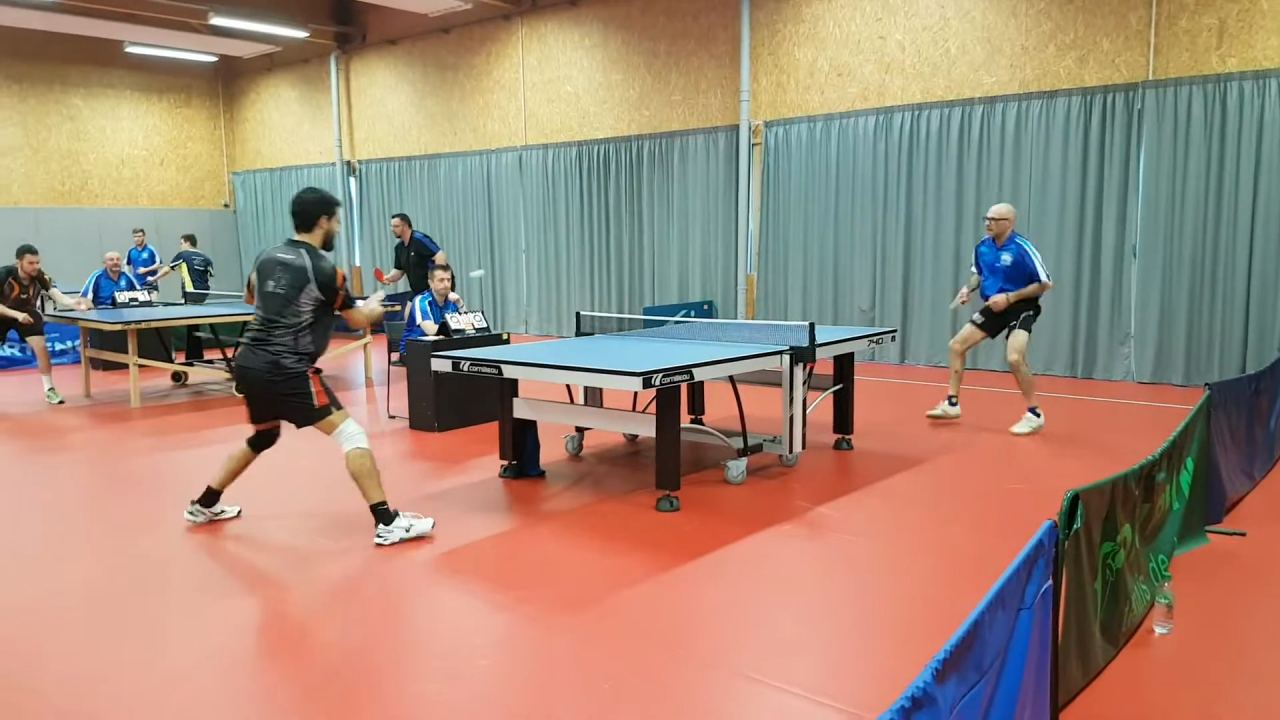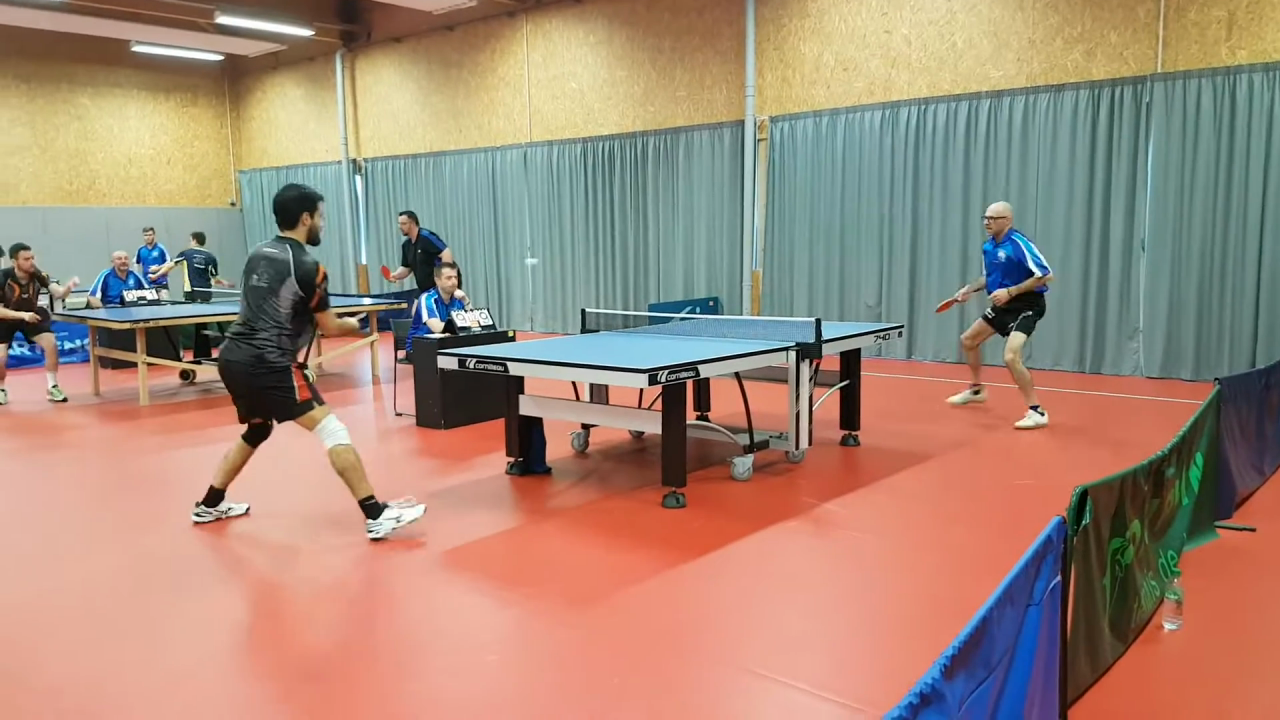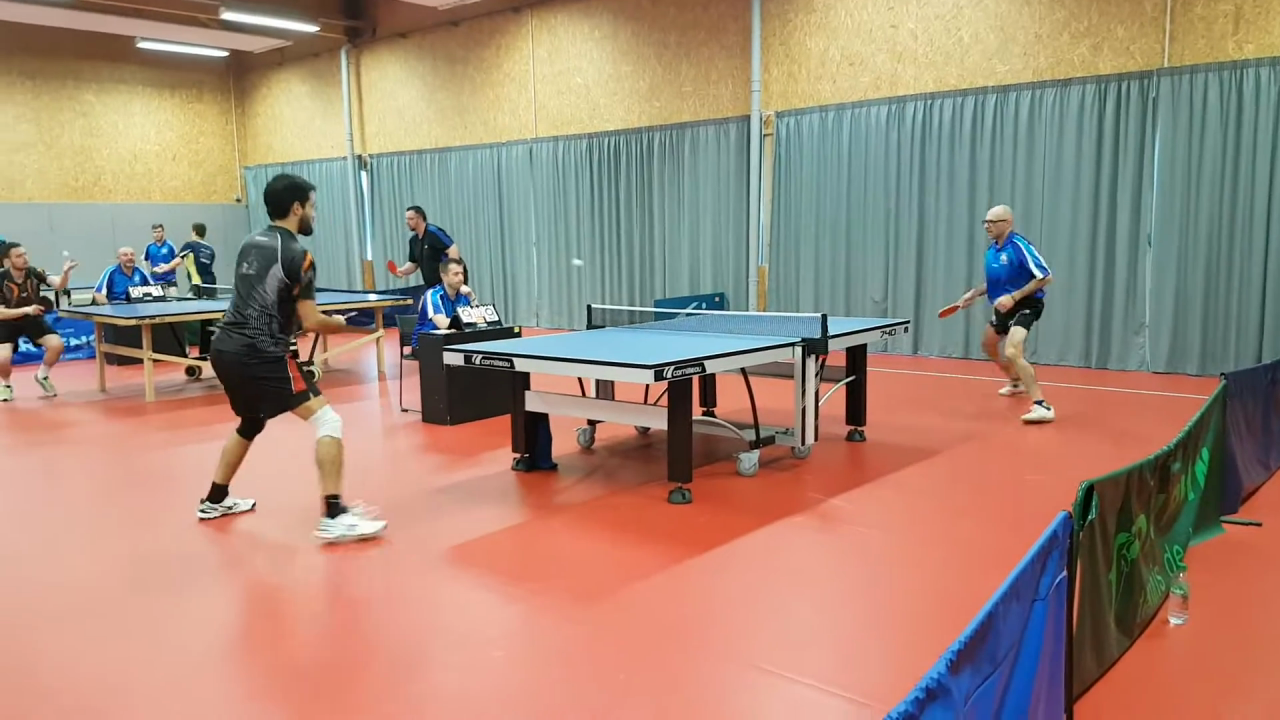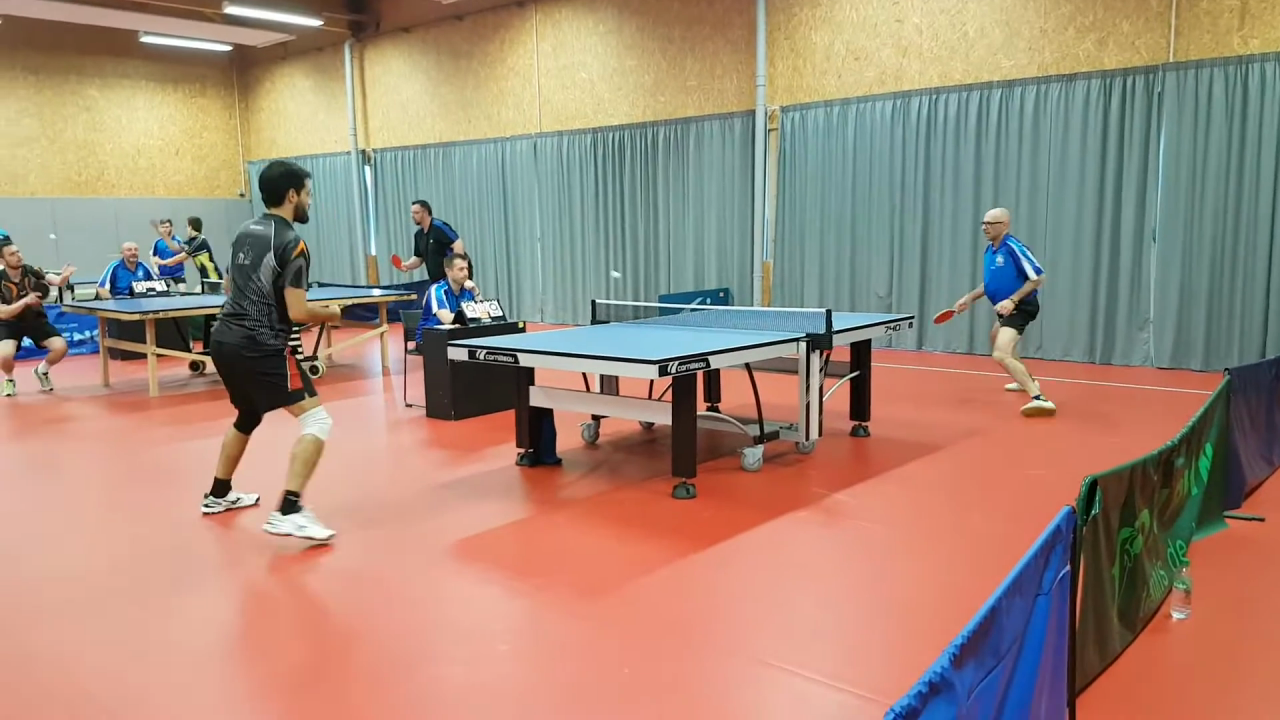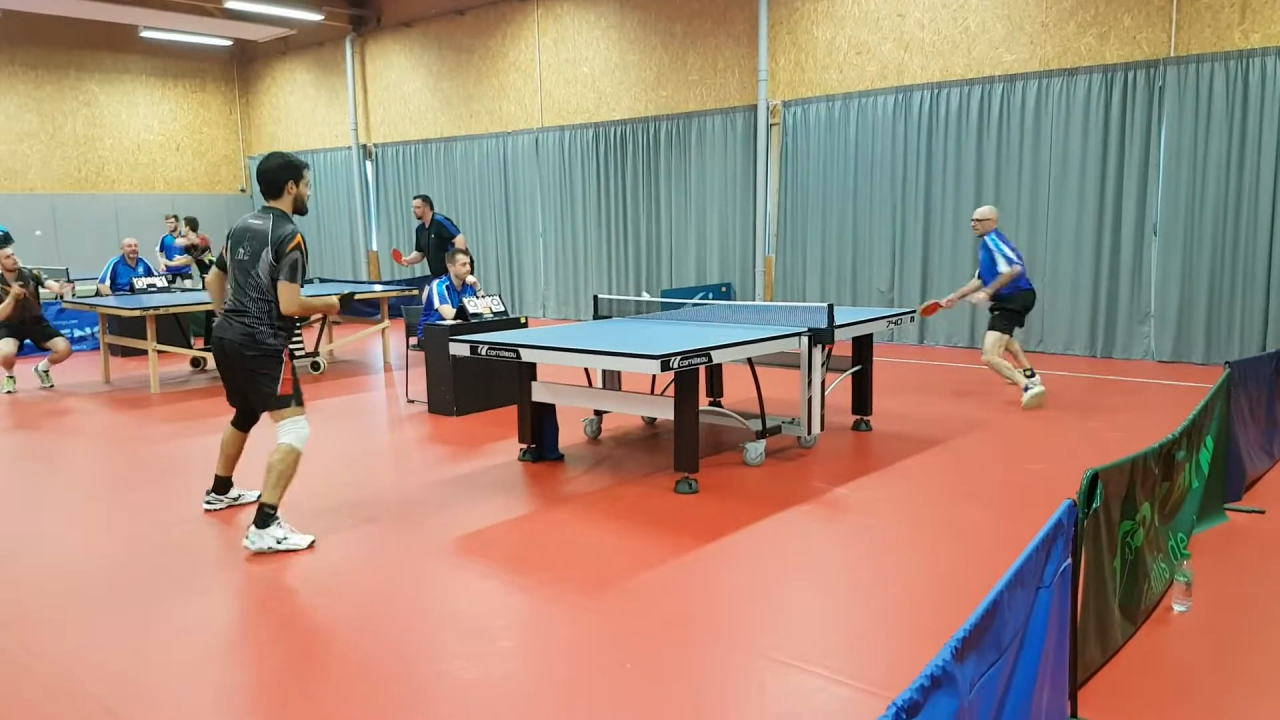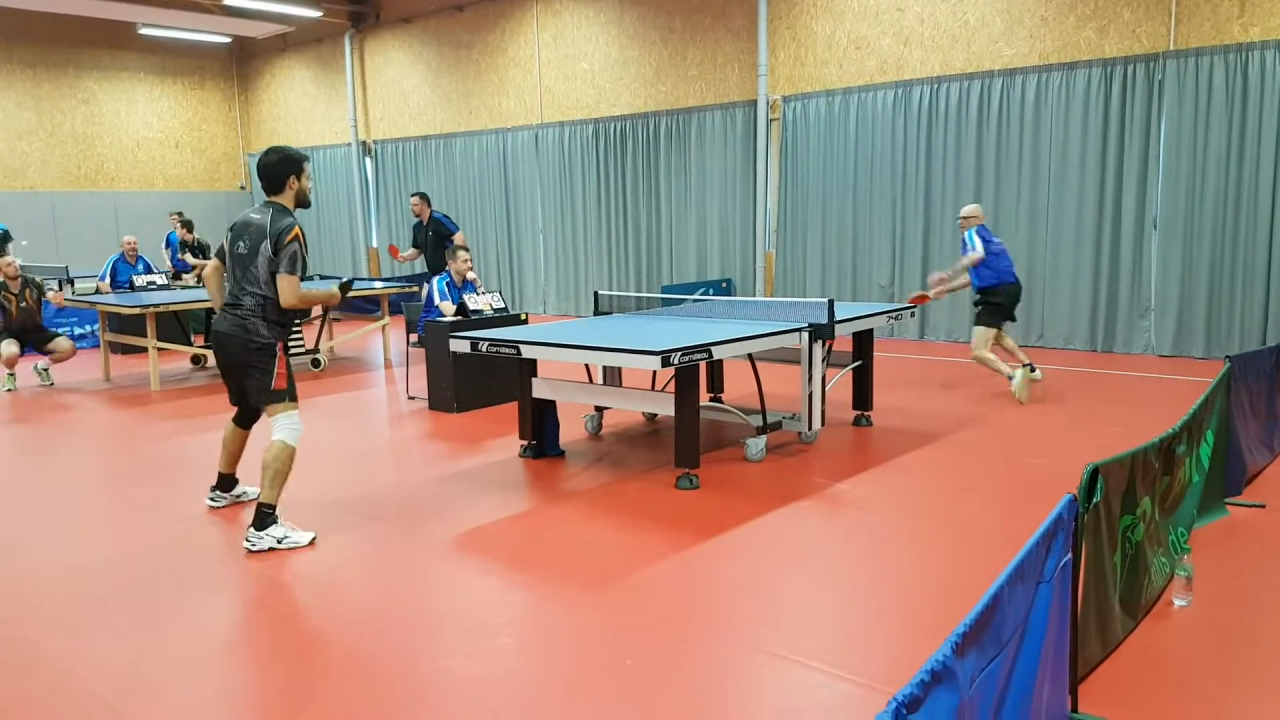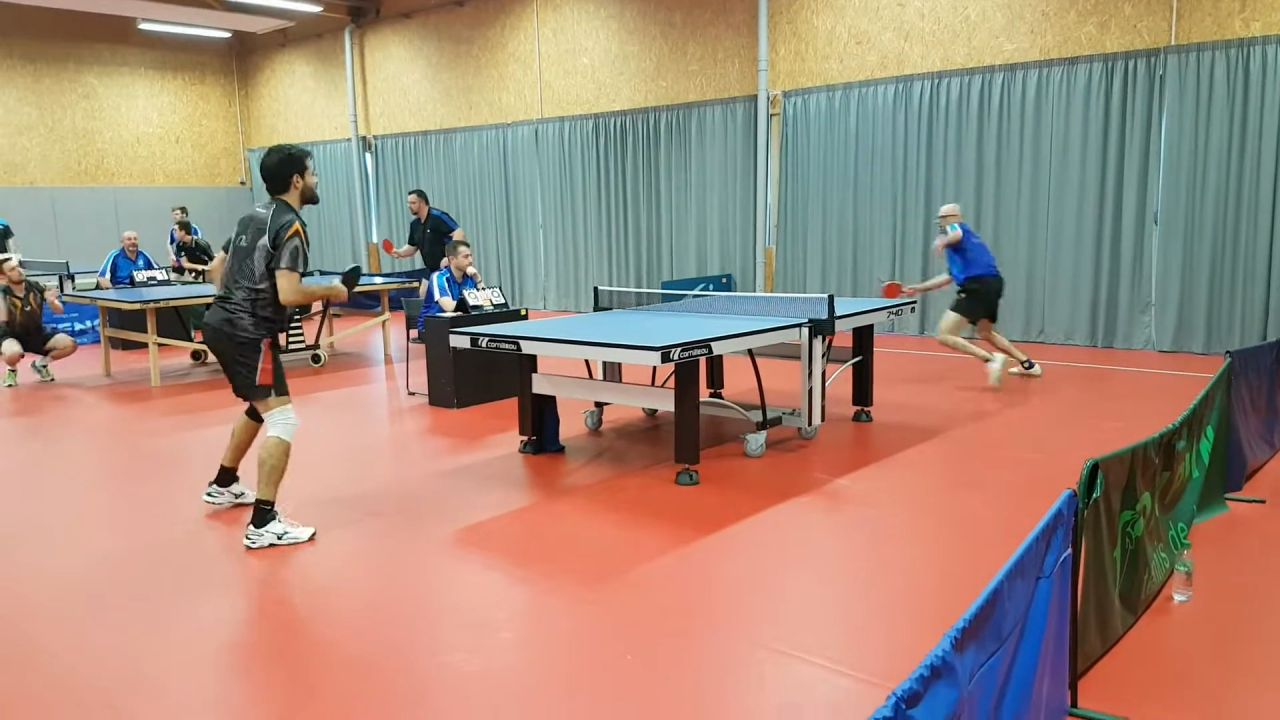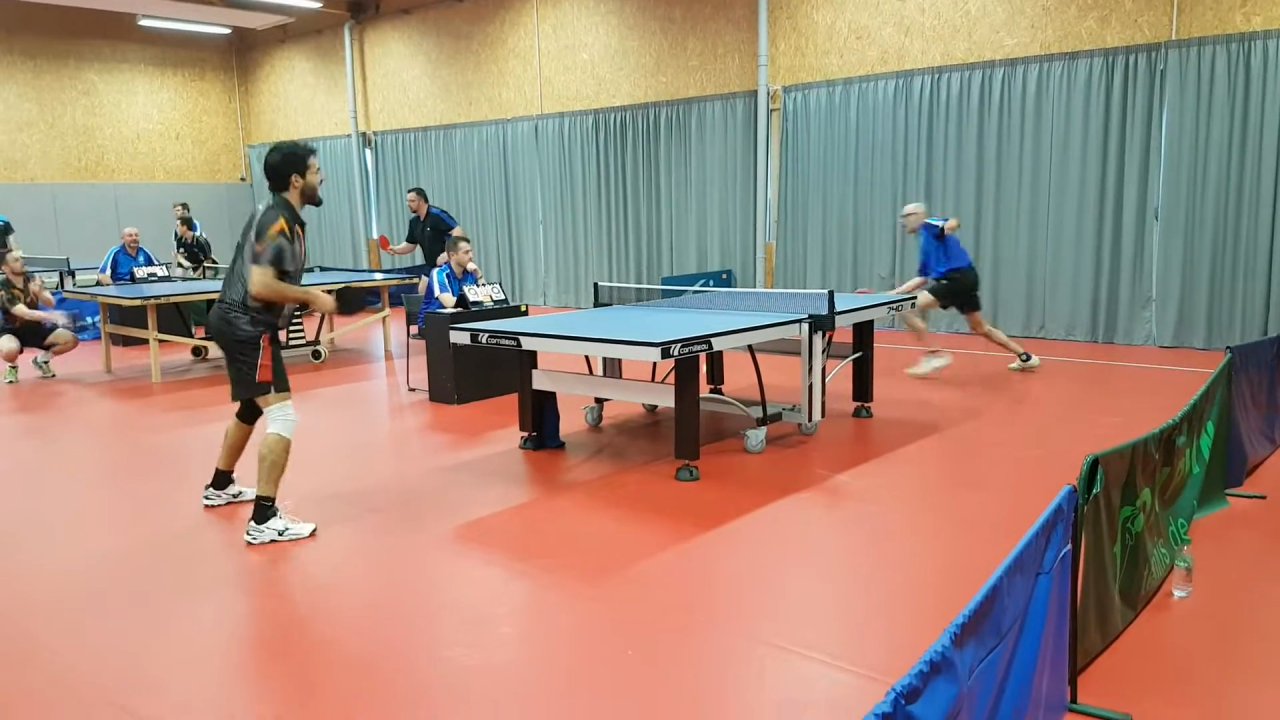
dt=0.1s
person 1, frame 1
left shoulder: (266, 258)
right shoulder: (326, 273)
right elbow: (358, 320)
right wrist: (375, 307)
left hip: (247, 363)
right hip: (286, 372)
left knee: (264, 435)
right knee: (351, 436)
left ankle: (204, 505)
right ankle: (387, 521)
person 1, frame 2
left shoulder: (257, 255)
right shoulder: (309, 268)
right elbow: (328, 327)
right wrist: (354, 325)
left hip: (233, 357)
right hip: (268, 365)
left knee: (258, 429)
right knee: (333, 432)
left ankle: (209, 504)
right ankle: (377, 514)
person 1, frame 3
left shoulder: (249, 245)
right shoulder: (299, 255)
right elbow: (308, 321)
right wrist: (338, 323)
left hip: (226, 347)
right hip: (263, 355)
left knee: (250, 424)
right knee: (328, 423)
left ankle: (214, 501)
right ankle: (335, 514)
person 1, frame 4
left shoulder: (243, 234)
right shoulder: (291, 244)
right elbow: (297, 312)
right wrist: (330, 314)
left hip: (225, 339)
right hip: (262, 348)
left knee: (248, 417)
right knee: (316, 422)
left ankle: (218, 494)
right ankle: (288, 511)
person 1, frame 5
left shoulder: (240, 228)
right shoulder: (289, 237)
left elbow: (214, 280)
right elbow: (289, 306)
right wrist: (327, 306)
left hip: (227, 338)
right hip: (265, 345)
left knee: (245, 415)
right knee: (294, 431)
left ankle: (219, 492)
right ankle: (265, 527)
person 1, frame 6
left shoulder: (243, 221)
right shoulder: (288, 230)
left elbow: (211, 272)
right elbow: (290, 299)
right wrist: (329, 296)
left hip: (225, 332)
right hip: (259, 340)
left knee: (247, 411)
right knee: (287, 427)
left ankle: (223, 488)
right ankle: (264, 526)
person 1, frame 7
left shoulder: (254, 217)
right shoulder: (289, 227)
left elbow: (218, 267)
right elbow: (289, 294)
right wrist: (330, 291)
left hip: (224, 323)
right hip: (248, 332)
left knee: (260, 408)
right knee: (283, 422)
left ankle: (223, 485)
right ankle: (263, 523)
person 1, frame 8
left shoulder: (272, 215)
right shoulder: (280, 223)
left elbow: (255, 277)
right elbow: (260, 287)
right wrist: (313, 297)
left hip: (231, 323)
right hip: (249, 330)
left knee: (252, 408)
right knee: (282, 418)
left ankle: (219, 486)
right ankle: (264, 520)
person 2, frame 1
left shoulder: (1022, 248)
right shoulder: (983, 246)
left elbow: (1044, 283)
right elbow: (977, 274)
left wrist: (1009, 298)
right wrist: (967, 288)
left hip: (1021, 309)
right hip: (993, 309)
left knee: (1015, 358)
right knee: (957, 346)
left ankle: (1034, 413)
right ankle: (951, 404)
person 2, frame 2
left shoulder: (1019, 244)
right shoulder: (988, 245)
left elbow: (1044, 276)
left wrist: (1010, 291)
right wrist: (969, 288)
left hip: (1026, 306)
right hip: (1002, 304)
left knee: (1010, 357)
right knee: (967, 340)
left ankle: (1037, 411)
right ankle: (976, 390)
person 2, frame 3
left shoulder: (1019, 246)
right shoulder: (992, 248)
left elbow: (1044, 277)
left wrist: (1013, 297)
right wrist: (972, 293)
left hip: (1024, 306)
right hip: (1006, 307)
left knee: (1011, 353)
right knee: (988, 345)
left ankle: (1040, 405)
right ankle: (1017, 383)
person 2, frame 4
left shoulder: (1014, 248)
right shoulder: (990, 250)
left elbow: (1037, 278)
right elbow: (991, 283)
left wrist: (1012, 300)
right wrist: (969, 298)
left hip: (1021, 307)
right hip: (1007, 307)
left knee: (1000, 355)
right knee: (996, 340)
left ankle: (1038, 399)
right ankle: (1026, 380)
person 2, frame 5
left shoulder: (992, 241)
right shoulder: (989, 243)
left elbow: (1013, 270)
right elbow: (980, 280)
left wrist: (987, 292)
right wrist: (955, 296)
left hip: (1011, 301)
right hip: (1021, 298)
left knee: (990, 357)
right knee: (1002, 336)
left ankle: (1030, 387)
right ankle: (1029, 373)
person 2, frame 6
left shoulder: (972, 234)
right shoulder: (986, 238)
left elbow: (976, 256)
right elbow: (972, 276)
left wrist: (947, 274)
right wrist: (943, 290)
left hip: (996, 295)
right hip: (1009, 291)
left knee: (978, 352)
right knee: (995, 333)
left ankle: (1015, 376)
right ankle: (1028, 368)
person 2, frame 7
left shoulder: (955, 228)
right shoulder: (970, 237)
left elbow: (957, 235)
right elbow: (951, 277)
left wrist: (943, 241)
right wrist: (916, 287)
left hip: (977, 287)
right hip: (991, 285)
left knee: (944, 336)
right knee: (987, 333)
left ankle: (991, 359)
right ankle: (1027, 365)
person 2, frame 8
left shoulder: (928, 227)
right shoulder: (927, 247)
left elbow: (954, 223)
right elbow: (922, 279)
left wrist: (949, 227)
right wrist: (895, 292)
left hip: (956, 280)
right hip: (966, 279)
left knee: (909, 310)
right knee: (980, 328)
left ankle: (934, 355)
right ankle: (1025, 358)
